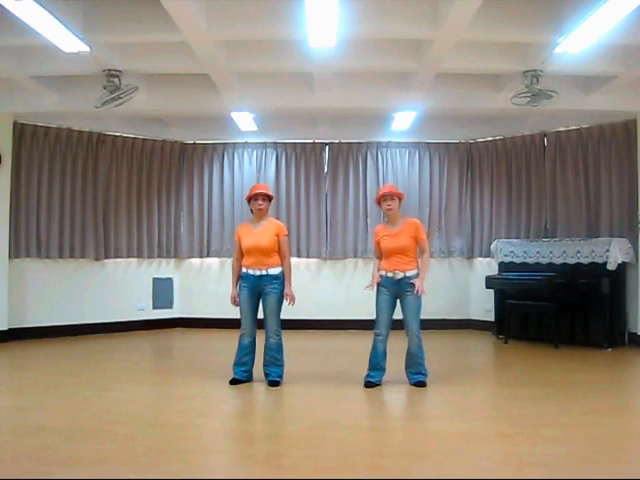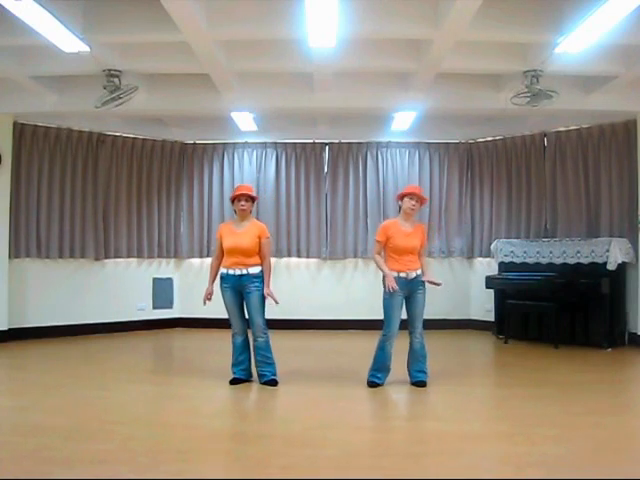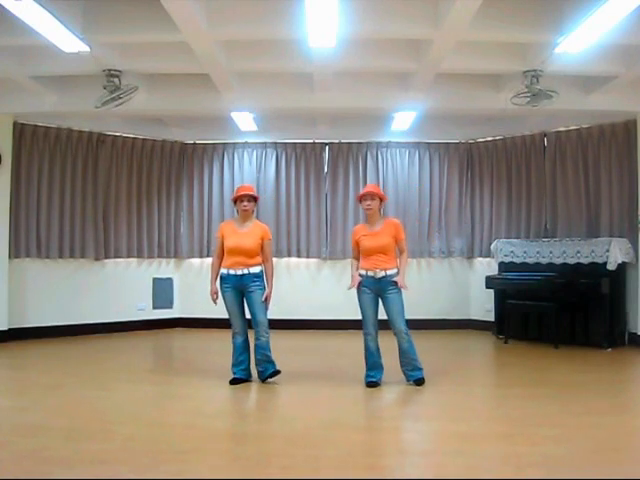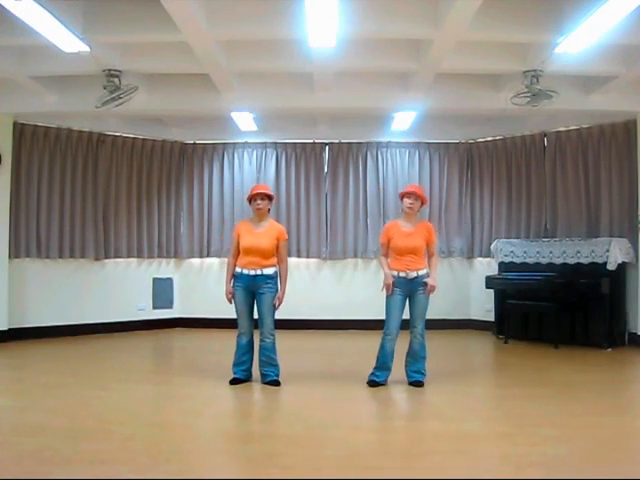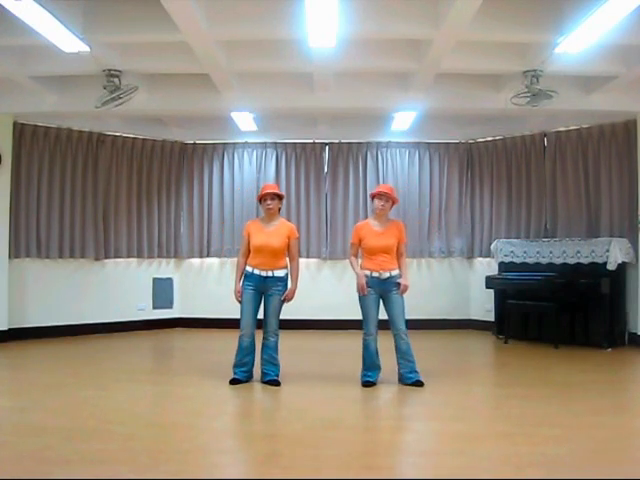
dt=1s
person 1, frame 1
left shoulder: (414, 225)
right shoulder: (378, 230)
left elbow: (425, 252)
left wrist: (421, 278)
right wrist: (375, 274)
left hip: (409, 281)
right hip: (386, 283)
left knee: (413, 331)
right knee: (381, 331)
left ankle: (417, 374)
right ankle: (374, 375)
person 1, frame 2
left shoulder: (421, 229)
right shoulder: (387, 226)
right elbow: (376, 254)
left wrist: (425, 274)
right wrist: (387, 273)
left hip: (416, 282)
right hip: (395, 282)
left knee: (416, 331)
right knee: (390, 331)
left ankle: (418, 374)
right ankle: (377, 375)
person 1, frame 3
left shoulder: (394, 224)
right shoulder: (358, 231)
left elbow: (403, 252)
left wrist: (401, 275)
right wrist: (354, 274)
left hip: (389, 280)
right hip: (366, 281)
left knee: (400, 328)
right knee: (369, 331)
left ankle: (414, 372)
right ankle: (373, 375)
person 1, frame 4
left shoulder: (426, 228)
right shoulder: (390, 227)
left elbow: (432, 255)
right elbow: (383, 255)
left wrist: (432, 276)
right wrist: (386, 273)
left hip: (420, 281)
right hip: (397, 281)
left knee: (418, 330)
right knee: (390, 330)
left ankle: (416, 374)
right ankle: (380, 374)
person 1, frame 5
left shoulder: (397, 227)
right shoulder: (361, 227)
left elbow: (401, 255)
right elbow: (352, 255)
left wrist: (404, 277)
right wrist: (359, 273)
left hip: (392, 281)
right hip: (369, 281)
left knee: (400, 330)
right knee: (370, 331)
left ankle: (409, 374)
right ankle: (370, 374)
person 2, frame 1
left shoulder: (277, 227)
right shoulder: (241, 229)
left elbow: (285, 258)
right elbow: (237, 260)
left wrist: (288, 285)
right wrist: (234, 287)
left hip: (272, 279)
right hip: (248, 280)
left knee: (272, 330)
right knee: (246, 329)
left ankle: (274, 374)
right ankle: (242, 372)
person 2, frame 2
left shoulder: (260, 228)
right shoulder: (223, 228)
left elbow: (266, 260)
right elbow: (217, 258)
left wrist: (267, 286)
right wrist: (210, 284)
left hip: (253, 279)
right hip: (229, 280)
left knee: (259, 328)
right knee: (237, 329)
left ankle: (267, 373)
right ankle: (241, 372)
person 2, frame 3
left shoulder: (262, 229)
right shoulder: (224, 227)
left elbow: (267, 261)
right elbow: (217, 257)
left wrist: (269, 287)
right wrist: (213, 283)
left hip: (253, 279)
right hip: (229, 280)
left knee: (261, 325)
right knee: (237, 329)
left ankle: (266, 369)
right ankle: (241, 372)
person 2, frame 4
left shoulder: (278, 229)
right shoulder: (241, 227)
left elbow: (282, 262)
right elbow: (233, 257)
left wrist: (282, 289)
right wrist: (228, 283)
left hip: (267, 280)
right hip: (242, 279)
left knee: (267, 329)
right knee: (244, 329)
left ankle: (270, 374)
right ankle: (241, 372)
person 2, frame 5
left shoulder: (289, 228)
right shoulder: (251, 226)
left elbow: (294, 259)
right elbow: (243, 256)
left wrist: (293, 286)
right wrist: (237, 282)
left hip: (277, 281)
right hip: (252, 278)
left knee: (271, 330)
right knee: (246, 329)
left ankle: (270, 374)
right ankle: (242, 372)
